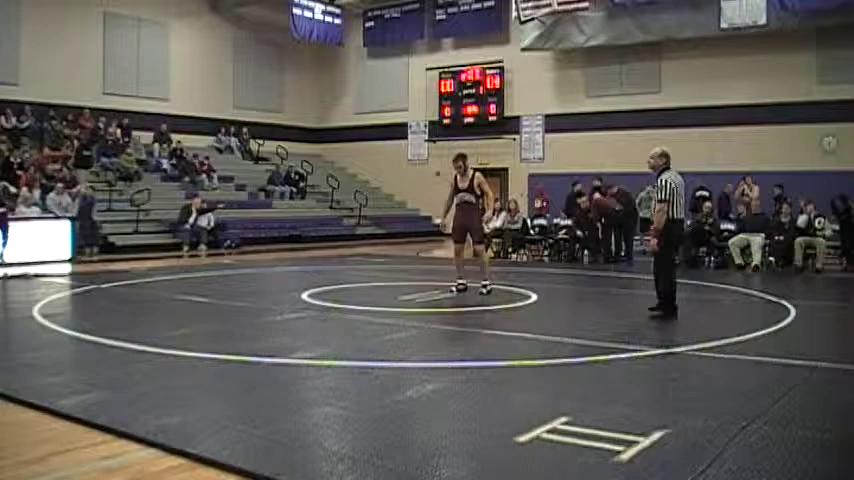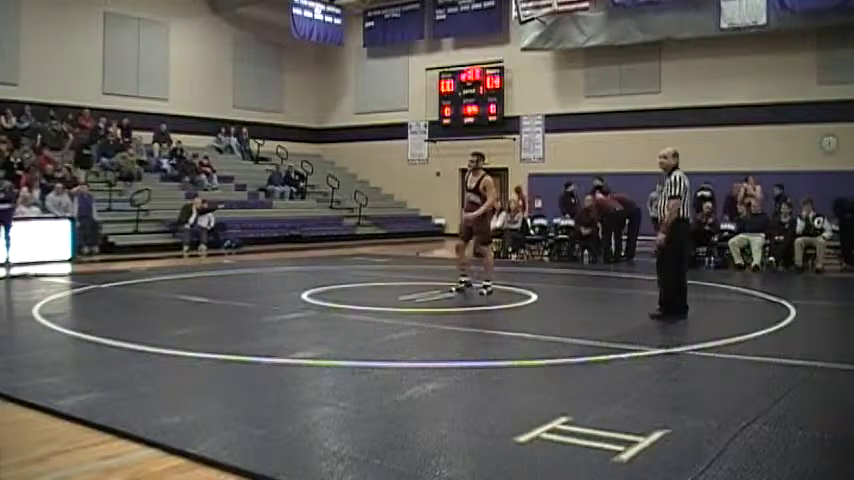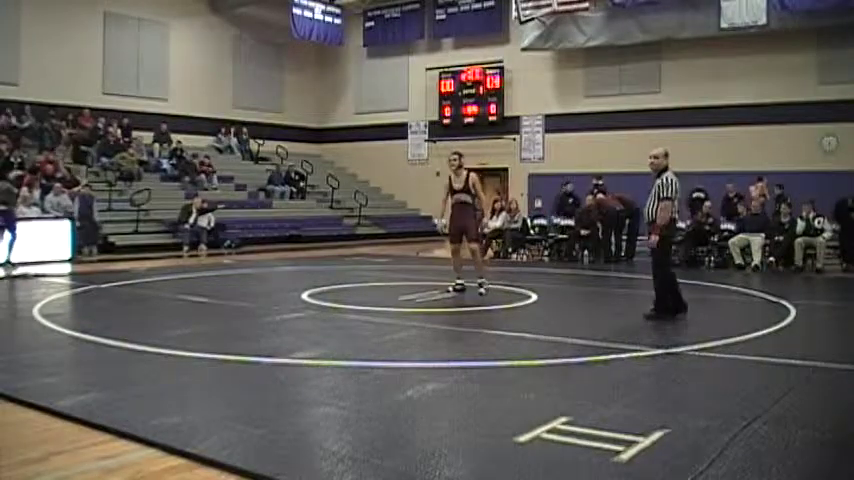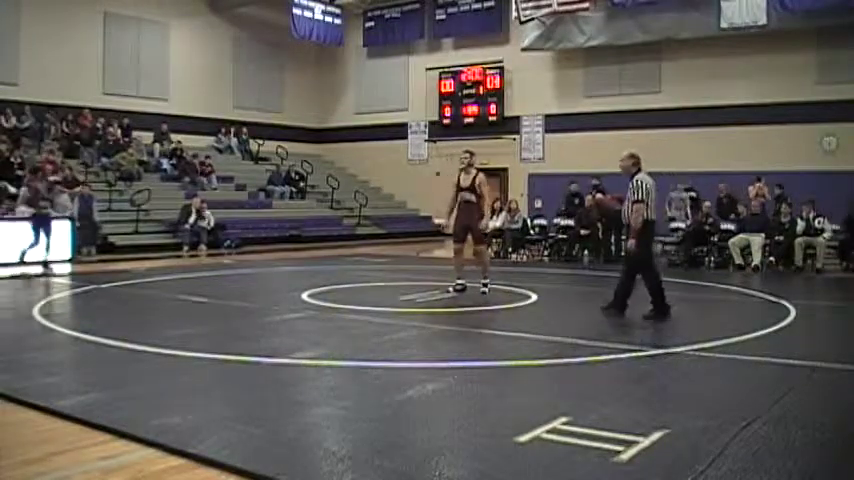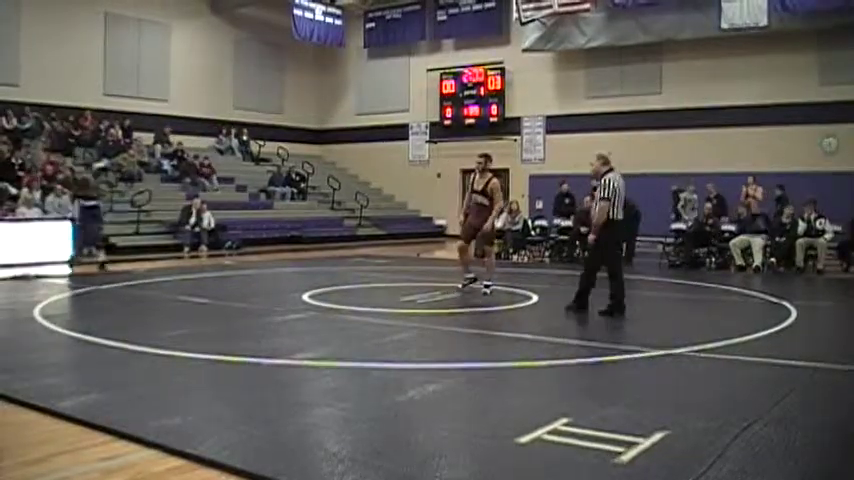
dt=0.7s
person 1, frame 1
left shoulder: (664, 180)
right shoulder: (675, 176)
left elbow: (661, 210)
left wrist: (655, 235)
right wrist: (655, 228)
left hip: (668, 228)
right hip: (676, 225)
left knee: (664, 268)
right knee: (664, 266)
left ankle: (667, 309)
right ankle: (665, 303)
person 1, frame 2
left shoulder: (675, 177)
right shoulder: (676, 177)
left elbow: (673, 207)
left wrist: (662, 231)
left hip: (674, 228)
right hip: (681, 228)
left knee: (665, 268)
right knee: (678, 270)
left ankle: (668, 308)
right ankle: (680, 308)
person 1, frame 3
left shoulder: (666, 179)
right shoulder: (662, 178)
left elbow: (665, 209)
left wrist: (655, 233)
left hip: (661, 229)
right hip: (660, 229)
left knee: (660, 269)
right knee: (664, 268)
left ankle: (663, 309)
right ankle: (677, 305)
person 1, frame 4
left shoulder: (638, 181)
right shoulder: (641, 179)
left elbow: (638, 211)
left wrist: (633, 237)
left hip: (640, 230)
right hip: (641, 229)
left knee: (648, 270)
right knee: (629, 268)
left ankle: (661, 308)
right ankle: (618, 303)
person 1, frame 5
left shoulder: (606, 180)
right shoulder: (616, 177)
left elbow: (603, 208)
left wrist: (593, 232)
left hip: (606, 228)
right hip: (616, 227)
left knee: (591, 266)
right knee: (614, 268)
left ankle: (581, 302)
right ankle: (617, 306)
person 2, frame 1
left shoulder: (477, 177)
right shoulder: (455, 178)
left elbow: (489, 195)
right elbow: (450, 199)
left wrist: (489, 211)
right wrist: (443, 216)
left hip: (474, 216)
right hip: (459, 216)
left knee: (479, 249)
right knee: (457, 249)
left ankle: (486, 283)
right ankle: (461, 282)
person 2, frame 2
left shoulder: (486, 180)
right shoulder: (468, 175)
left elbow: (491, 201)
left wrist: (476, 214)
right wrist: (464, 212)
left hip: (481, 218)
right hip: (468, 217)
left knee: (484, 250)
right knee: (459, 246)
left ankle: (488, 283)
right ankle: (464, 279)
person 2, frame 3
left shoulder: (472, 177)
right shoulder: (449, 179)
left elbow: (481, 197)
right elbow: (444, 200)
right wrist: (440, 219)
left hip: (470, 215)
right hip: (455, 216)
left knee: (474, 248)
right knee: (454, 249)
left ankle: (481, 280)
right ankle: (459, 282)
person 2, frame 4
left shoulder: (480, 177)
right shoulder: (458, 177)
left elbow: (486, 199)
right elbow: (453, 199)
left wrist: (485, 218)
right wrist: (448, 218)
left hip: (476, 216)
right hip: (461, 215)
left knee: (480, 249)
right knee: (457, 249)
left ankle: (485, 281)
right ankle: (460, 282)
person 2, frame 5
left shoulder: (493, 182)
right shoulder: (473, 177)
left elbow: (499, 203)
left wrist: (490, 221)
right wrist: (462, 214)
left hip: (486, 219)
right hip: (472, 217)
left knee: (488, 250)
right knee: (461, 246)
left ankle: (488, 283)
right ankle: (469, 276)
